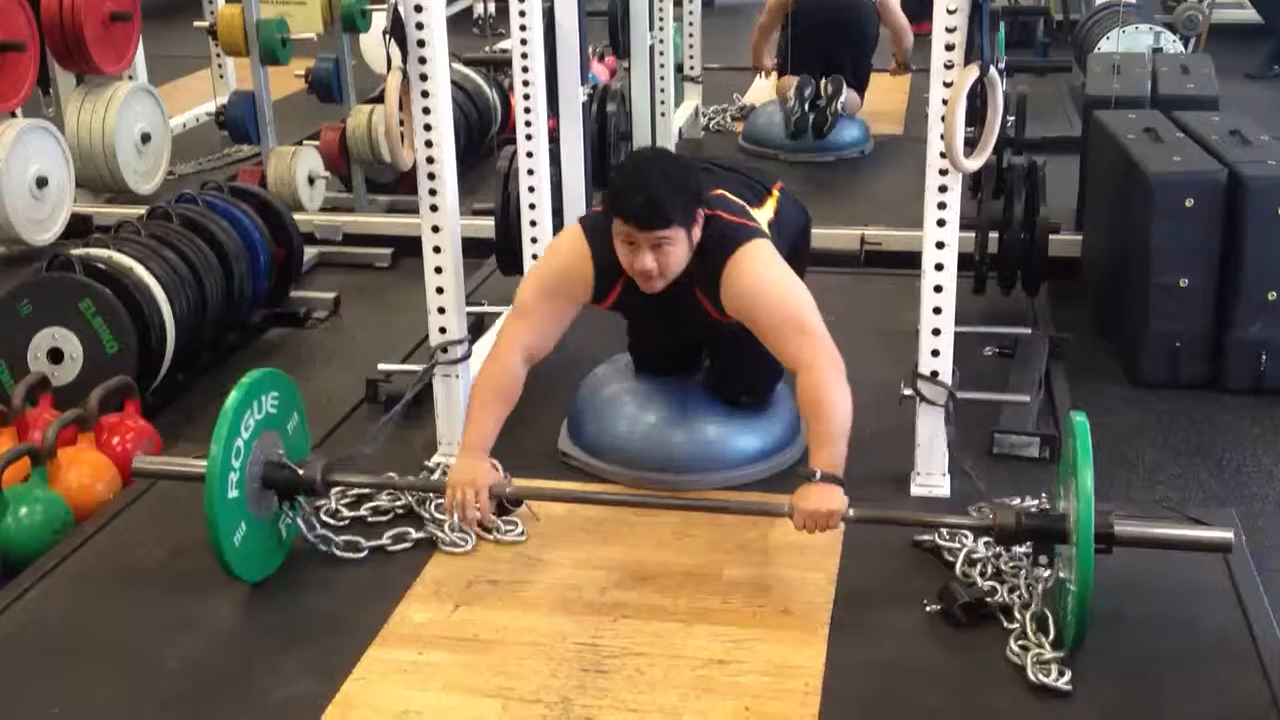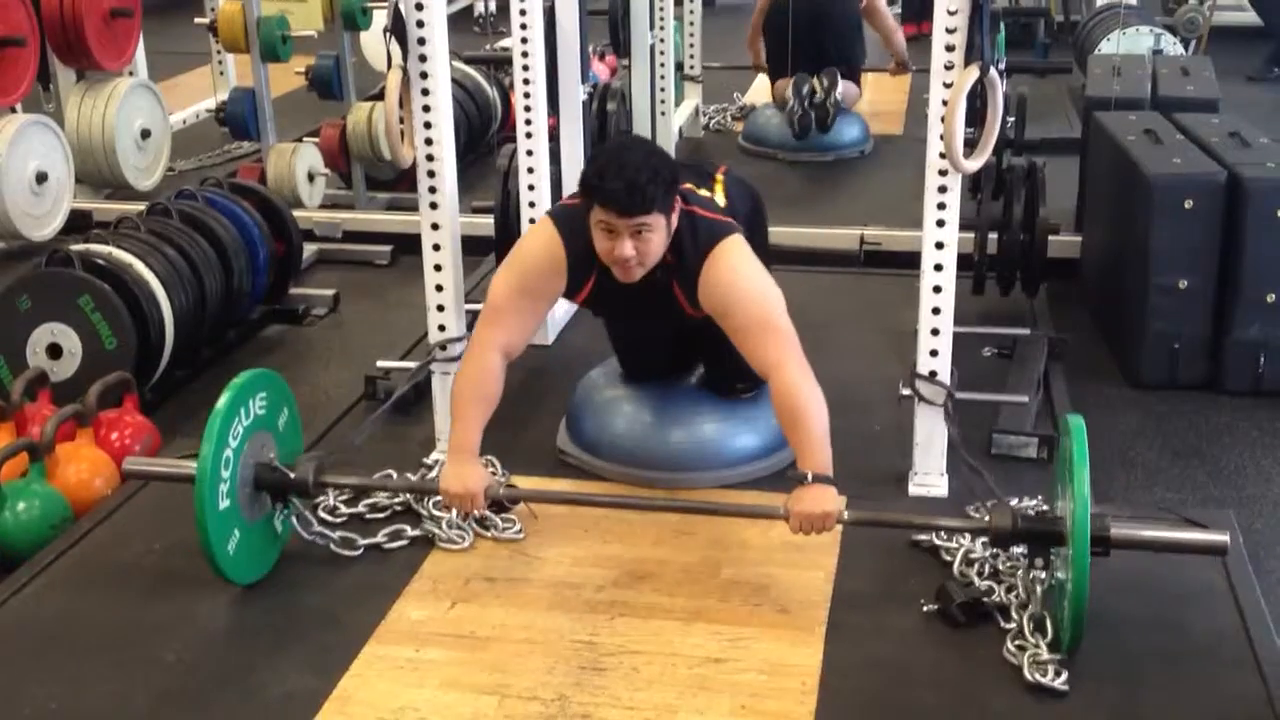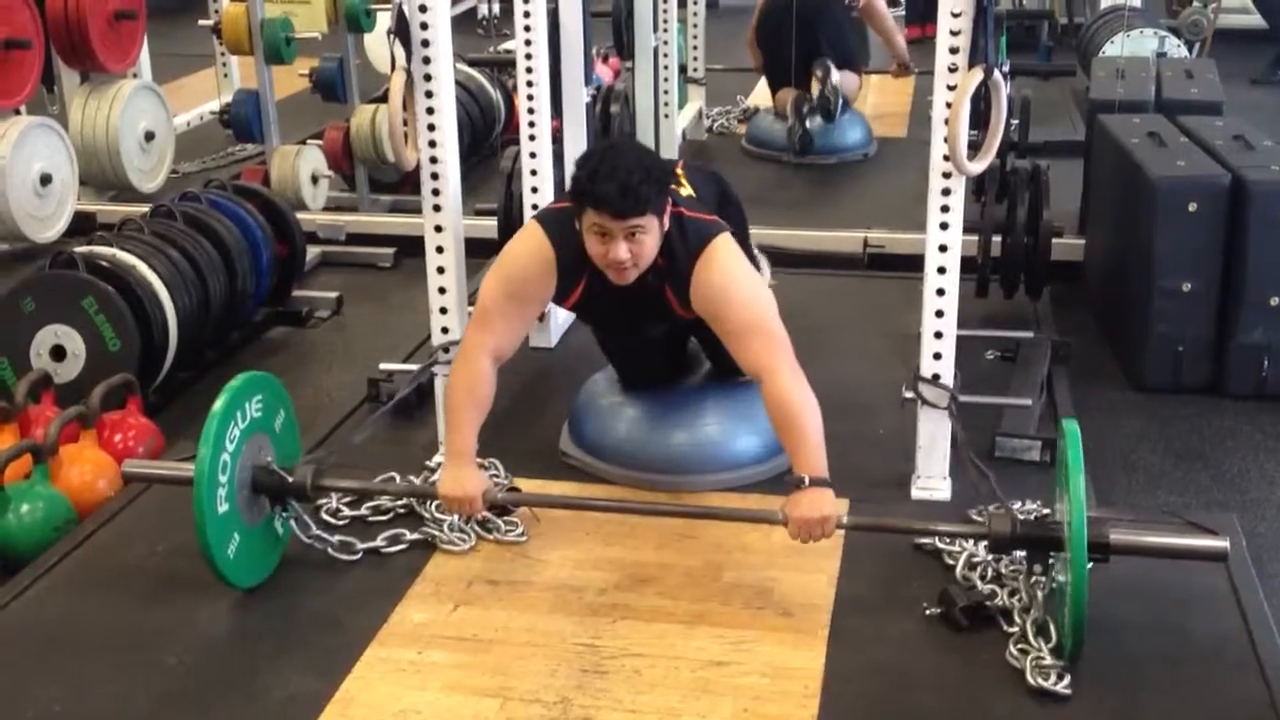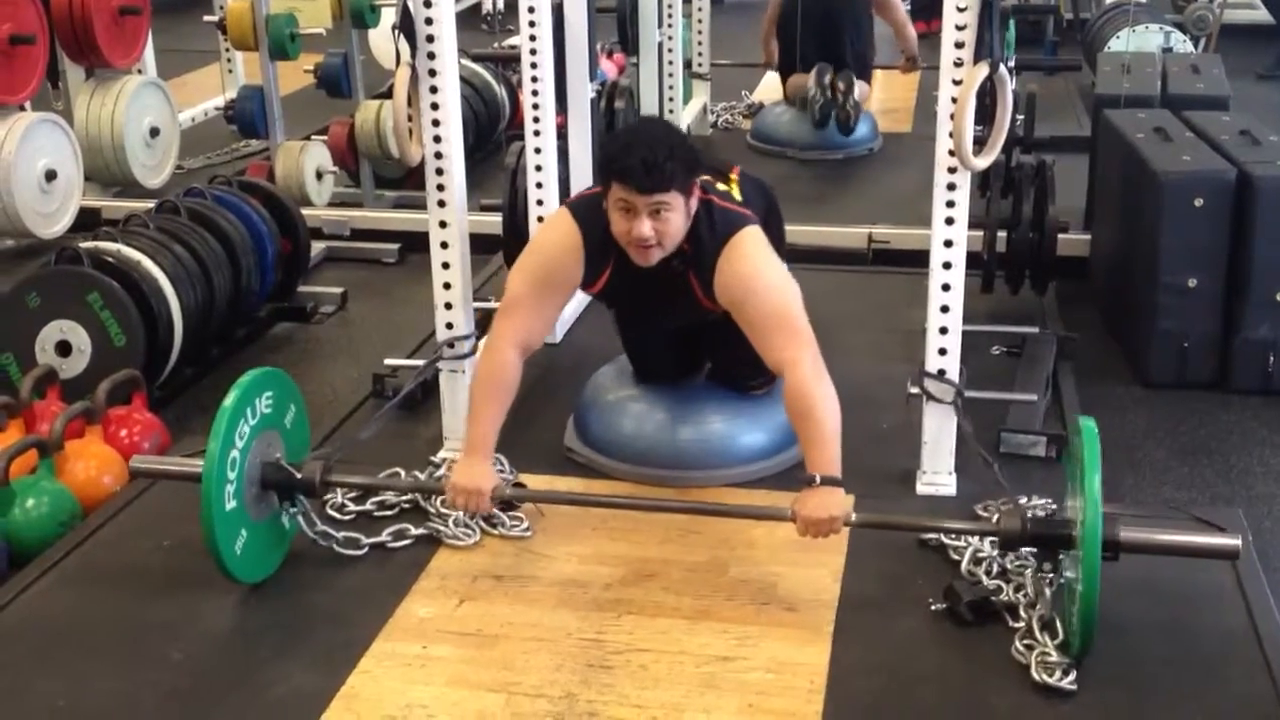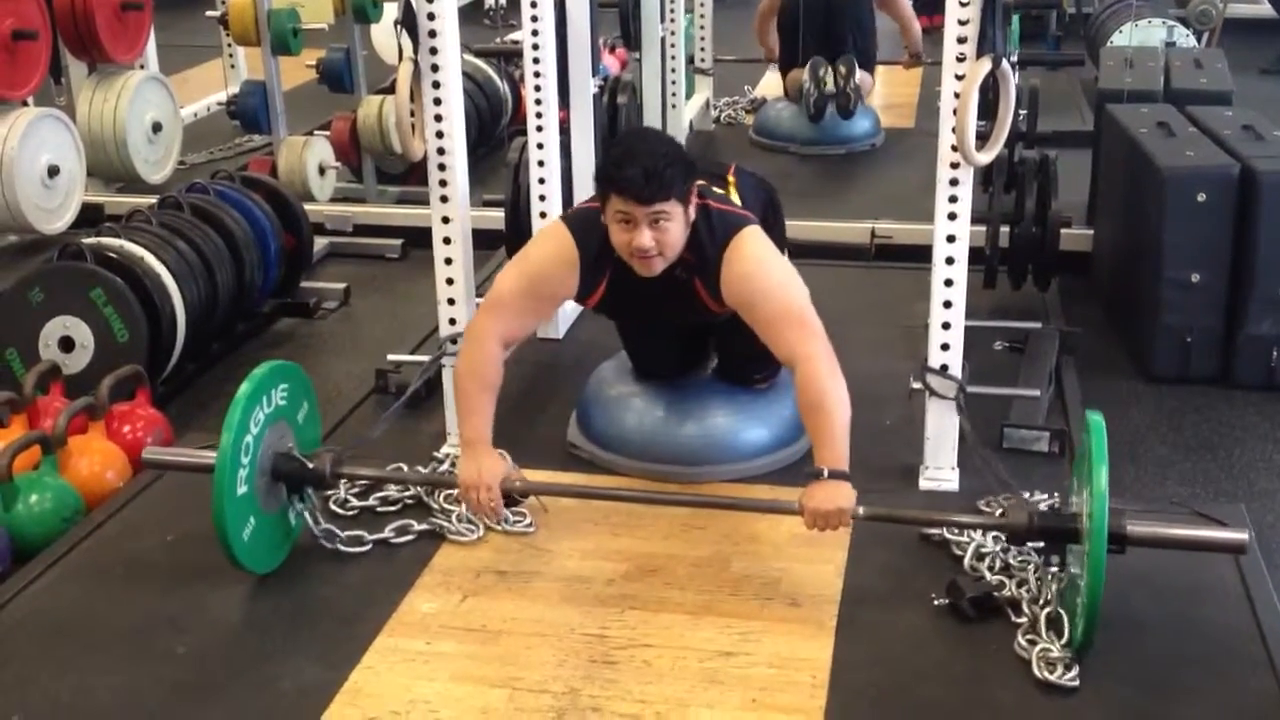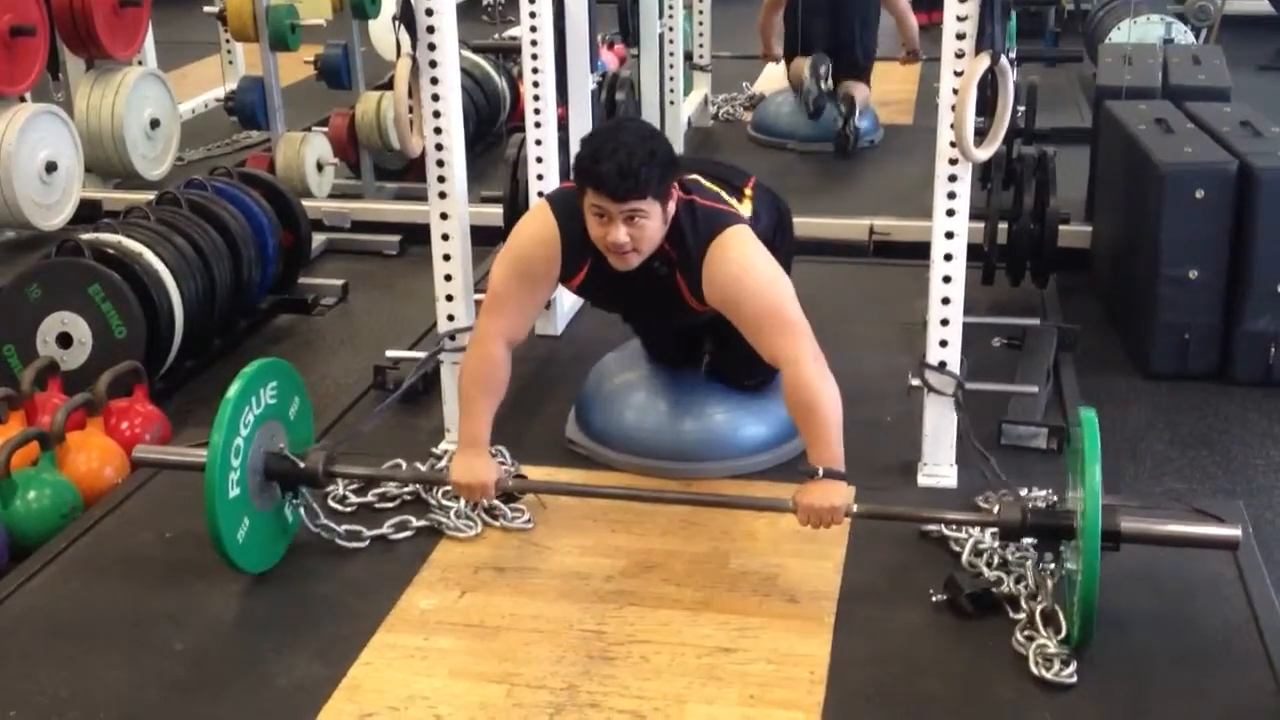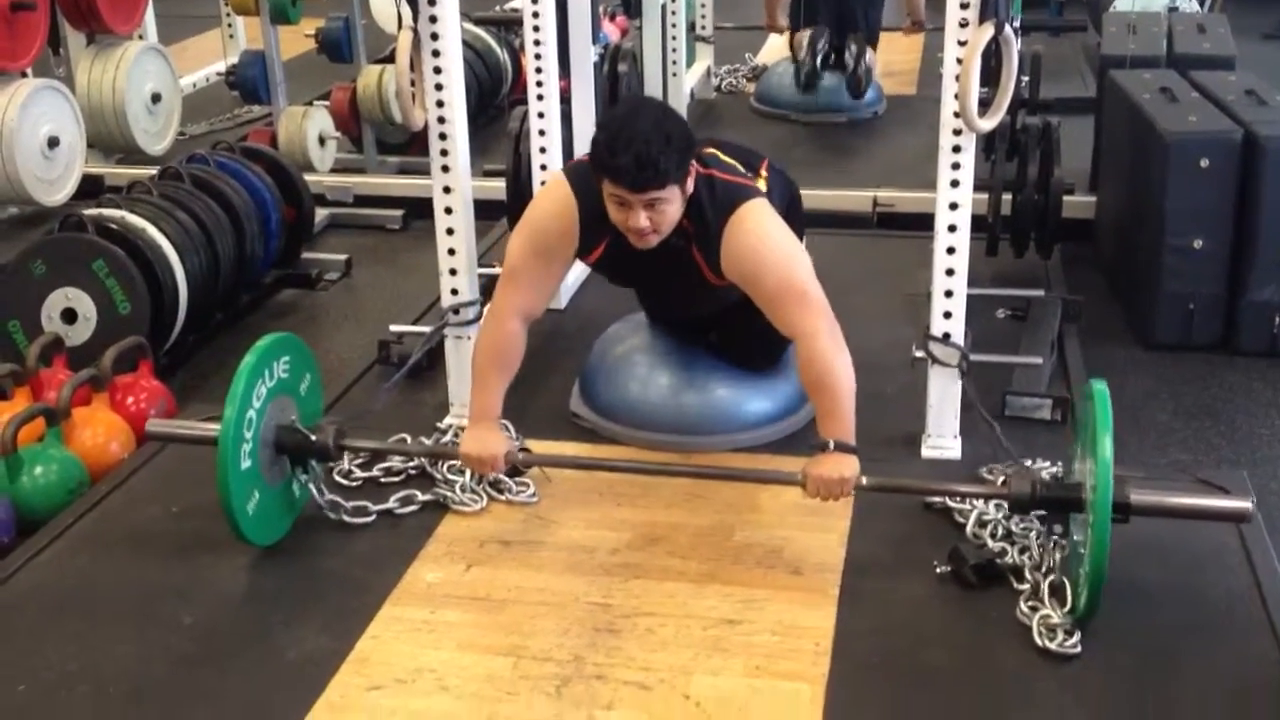
dt=0.4s
person 1, frame 1
left shoulder: (747, 261)
right shoulder: (584, 248)
left elbow: (820, 364)
right elbow: (515, 349)
left wrist: (824, 478)
right wrist: (473, 455)
left knee: (742, 392)
right knee: (658, 368)
right ankle: (699, 339)
person 1, frame 2
left shoulder: (720, 255)
right shoulder: (554, 242)
left elbow: (784, 366)
right elbow: (490, 347)
left wrist: (816, 480)
right wrist: (463, 457)
left knee: (736, 383)
right knee: (648, 373)
right ankle: (686, 343)
person 1, frame 3
left shoulder: (711, 255)
right shoulder: (542, 247)
left elbow: (778, 368)
right elbow: (480, 351)
left wrist: (811, 484)
right wrist: (459, 461)
left knee: (738, 364)
right knee: (647, 377)
left ankle: (754, 283)
person 1, frame 4
left shoulder: (739, 248)
right shoulder: (572, 233)
left elbow: (800, 363)
right elbow: (509, 341)
left wrist: (823, 482)
right wrist: (476, 457)
left knee: (747, 379)
right knee: (659, 375)
right ankle: (697, 348)
person 1, frame 5
left shoulder: (741, 249)
right shoulder: (569, 246)
left elbow: (813, 357)
right elbow: (486, 336)
left wrist: (832, 476)
right wrist: (477, 450)
left knee: (751, 374)
right knee: (659, 371)
right ankle: (699, 343)
person 1, frame 6
left shoulder: (726, 249)
right shoulder: (549, 229)
left elbow: (798, 356)
right elbow: (494, 338)
left wrist: (827, 475)
right wrist: (473, 449)
left knee: (744, 376)
right knee: (668, 357)
person 1, frame 7
left shoulder: (744, 221)
right shoulder: (566, 201)
left elbow: (816, 331)
right elbow: (511, 312)
left wrist: (838, 447)
right wrist: (483, 422)
left knee: (753, 356)
